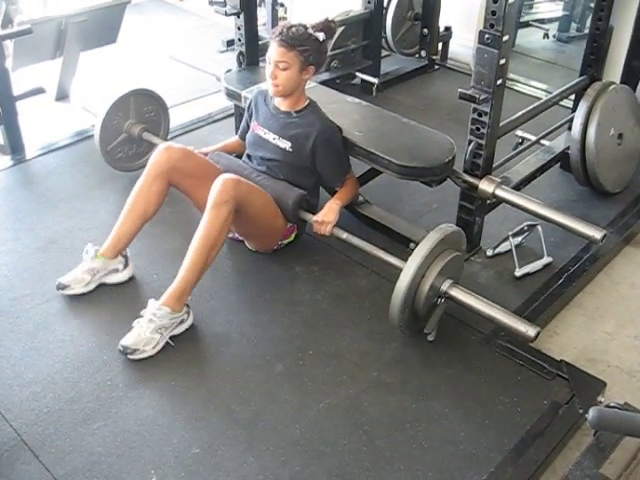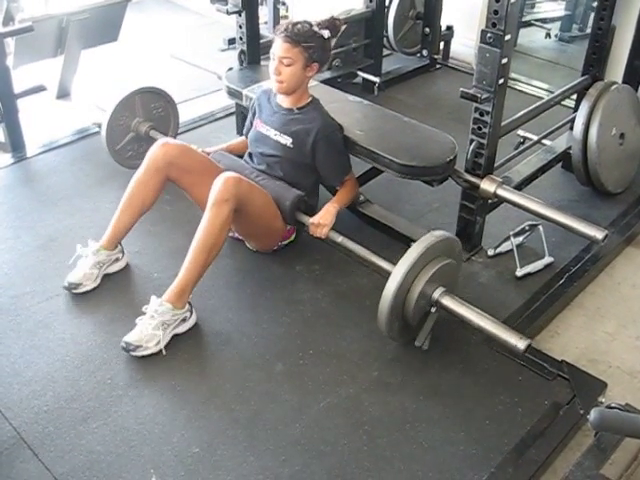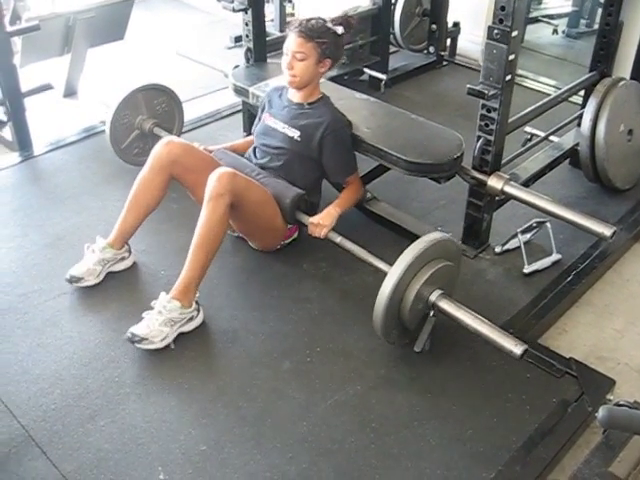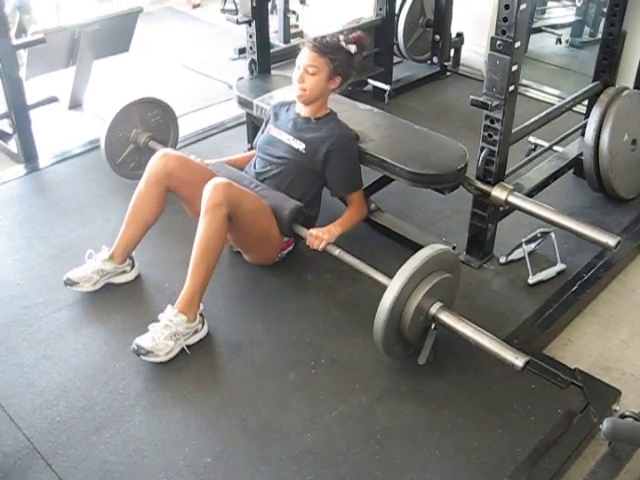
dt=0.2s
person 1, frame 1
left shoulder: (319, 130)
right shoulder: (261, 100)
left elbow: (349, 183)
left wrist: (333, 206)
right wrist: (203, 153)
left hip: (276, 223)
right hip: (235, 203)
left knee: (228, 184)
right knee: (168, 154)
left ankle: (171, 308)
right ankle: (109, 258)
person 1, frame 2
left shoulder: (320, 127)
right shoulder: (264, 98)
left elbow: (349, 183)
left wrist: (330, 208)
right wrist: (208, 152)
left hip: (276, 221)
right hip: (235, 201)
left knee: (228, 183)
right knee: (165, 150)
left ankle: (174, 307)
right ankle: (107, 250)
person 1, frame 3
left shoulder: (330, 122)
right shoulder: (275, 96)
left elbow: (354, 185)
left wrist: (331, 211)
right wrist: (215, 150)
left hip: (278, 220)
right hip: (239, 197)
left knee: (223, 179)
right knee: (170, 149)
left ankle: (181, 304)
right ankle: (114, 249)
person 1, frame 4
left shoulder: (337, 138)
right shoulder: (280, 111)
left elbow: (358, 205)
left wrist: (332, 230)
right wrist: (212, 164)
left hip: (274, 233)
right hip: (236, 208)
left knee: (218, 189)
right knee: (166, 161)
left ankle: (186, 317)
right ankle: (117, 261)
